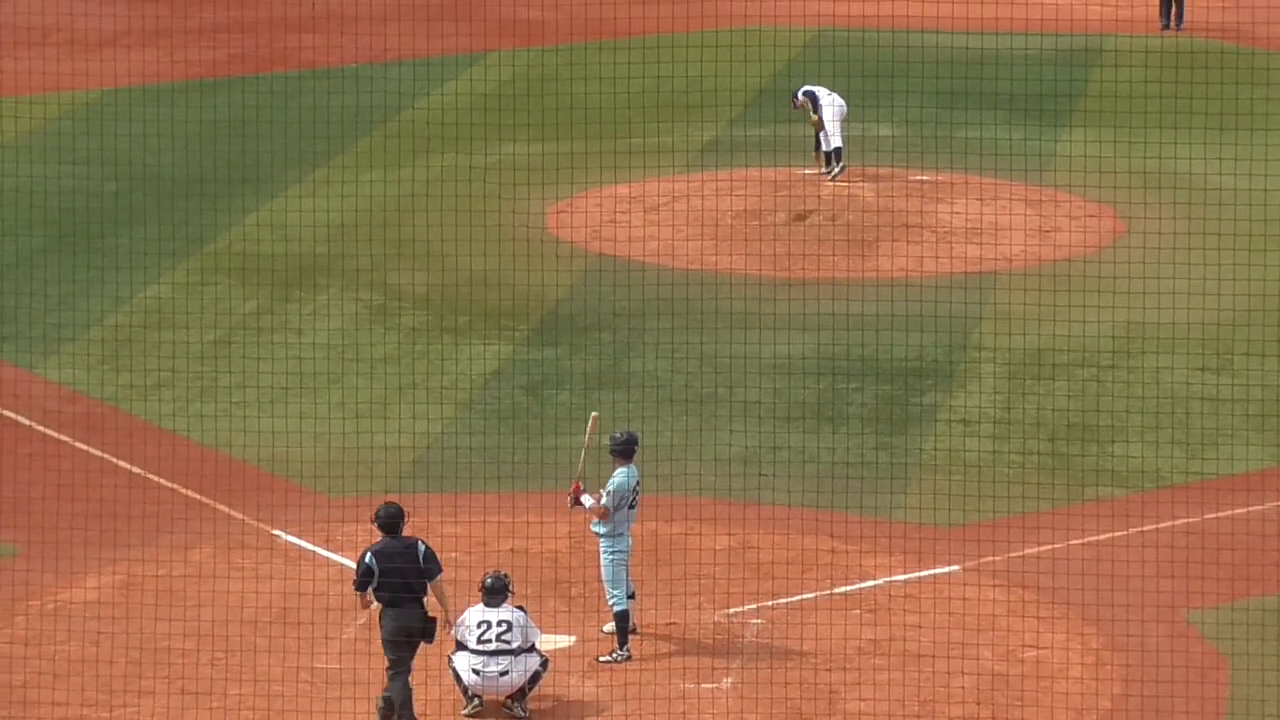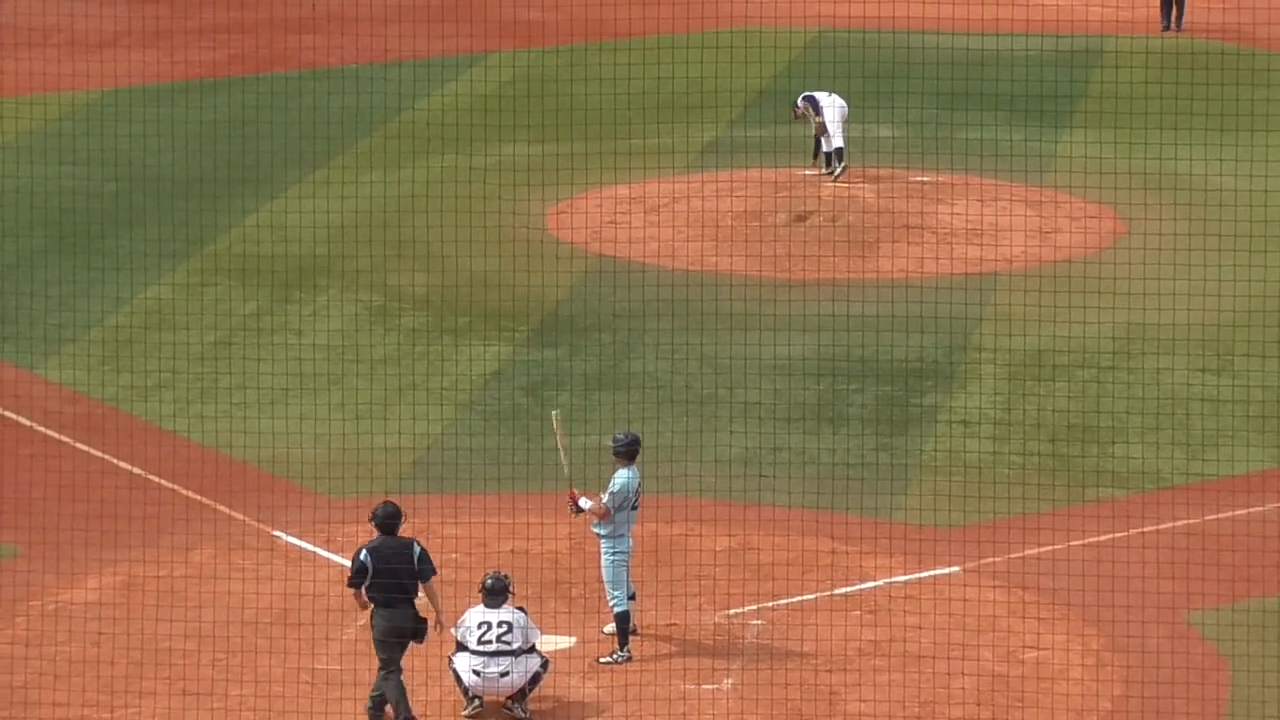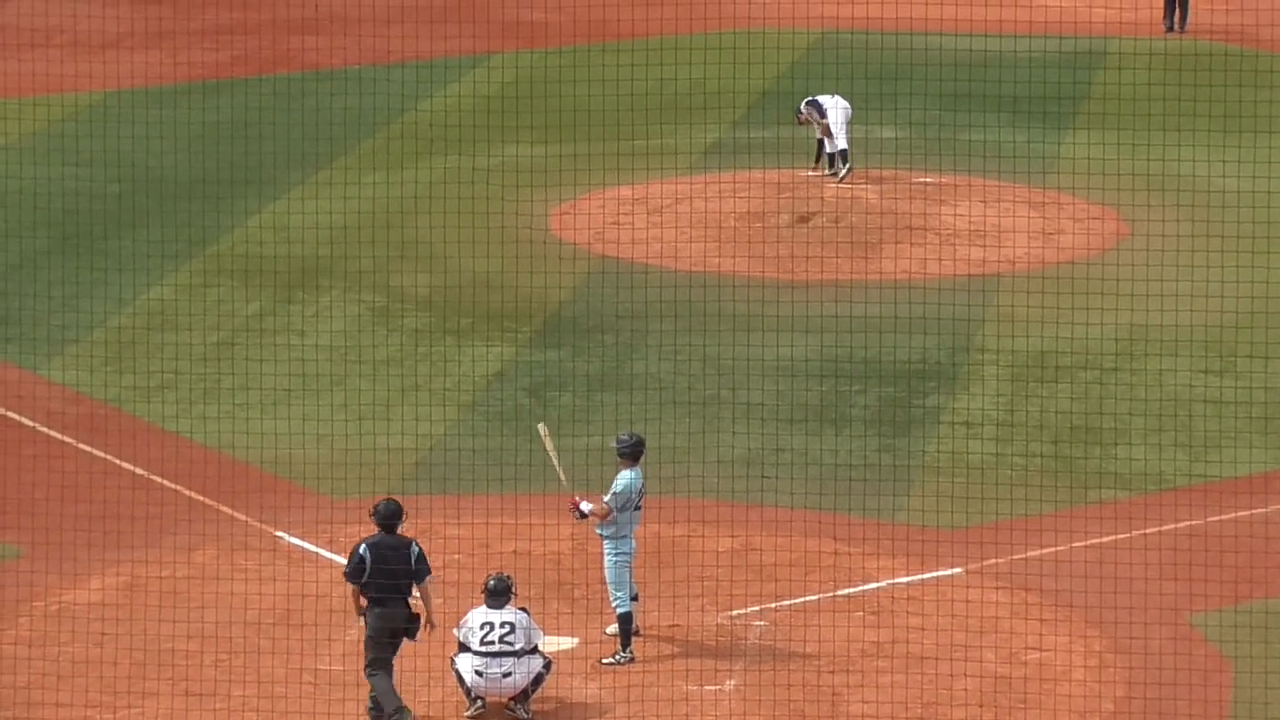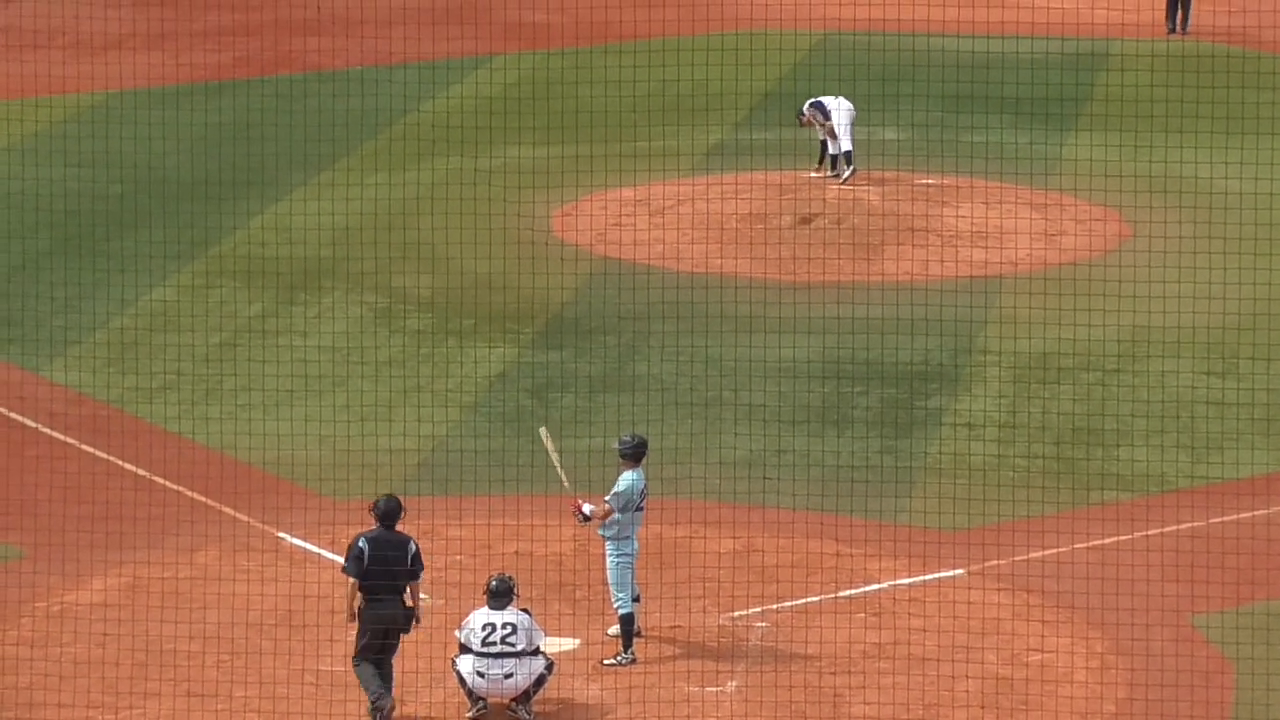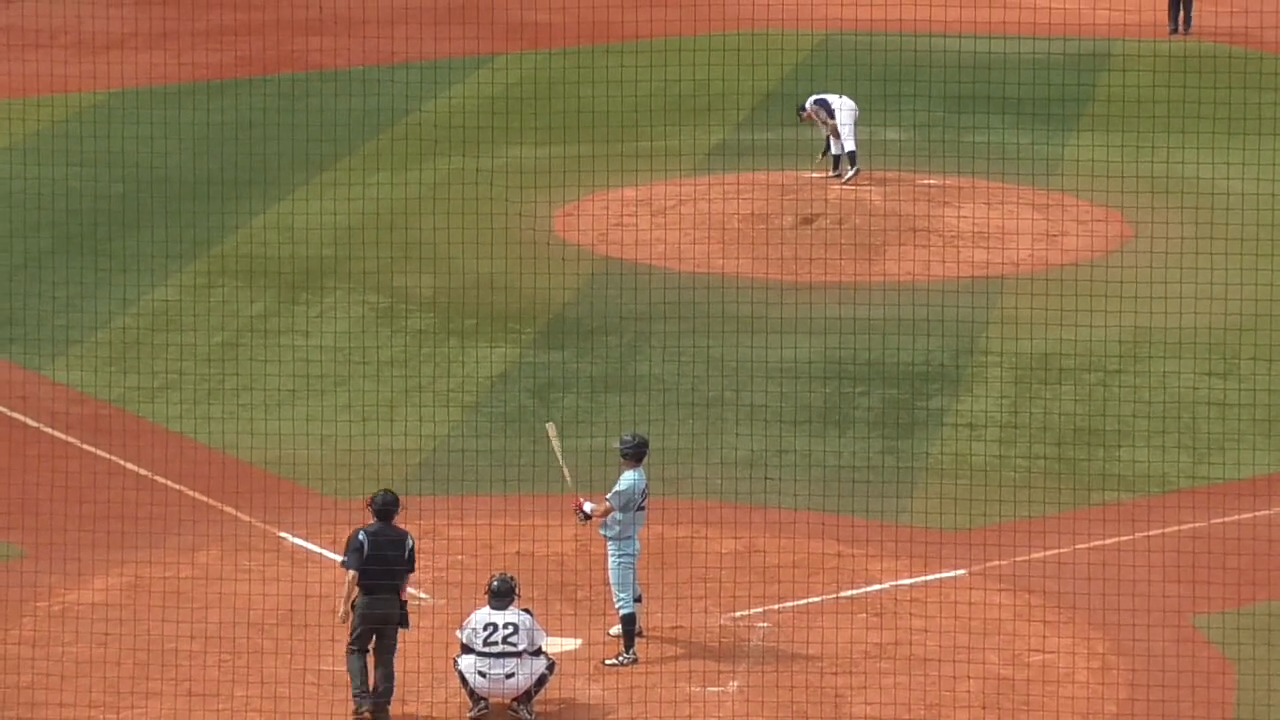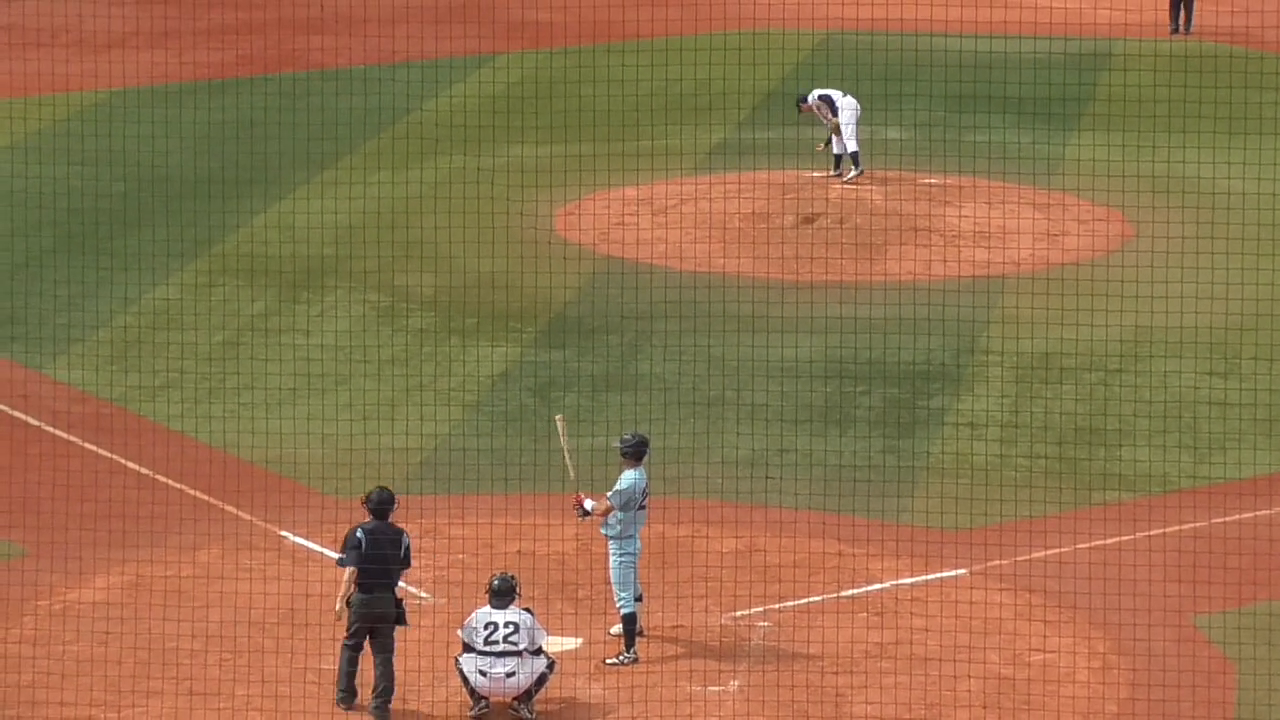
dt=0.1s
person 1, frame 1
left shoulder: (620, 479)
right shoulder: (631, 472)
left elbow: (602, 512)
right elbow: (606, 498)
left wrist: (582, 496)
right wrist: (581, 497)
left hip: (612, 540)
right hip: (622, 537)
left knee: (616, 594)
right knee: (624, 584)
left ankle: (623, 649)
right ankle: (627, 623)
person 1, frame 2
left shoulder: (622, 480)
right shoulder: (631, 474)
left elbow: (602, 512)
right elbow: (608, 503)
left wrist: (580, 500)
right wrist: (583, 505)
left hip: (613, 541)
right hip: (622, 538)
left knee: (616, 595)
right knee: (625, 584)
left ankle: (623, 650)
right ankle: (627, 624)
person 1, frame 3
left shoulder: (626, 481)
right shoulder: (634, 475)
left elbow: (603, 513)
right elbow: (611, 505)
left wrist: (582, 505)
right wrist: (585, 511)
left hip: (616, 542)
right hip: (625, 539)
left knee: (619, 596)
right knee: (627, 586)
left ankle: (626, 651)
right ankle: (630, 625)
person 1, frame 4
left shoulder: (628, 482)
right shoulder: (635, 476)
left elbow: (603, 513)
right elbow: (612, 506)
left wrist: (584, 507)
right wrist: (588, 513)
left hip: (619, 544)
right hip: (626, 540)
left knee: (621, 597)
right knee: (629, 587)
left ankle: (627, 652)
right ankle: (631, 626)
person 1, frame 5
left shoulder: (629, 482)
right shoulder: (637, 476)
left elbow: (603, 510)
right elbow: (613, 505)
left wrist: (585, 505)
right wrist: (588, 512)
left hip: (621, 544)
right hip: (628, 540)
left knee: (622, 597)
right knee: (630, 587)
left ankle: (629, 652)
right ankle: (633, 626)
person 1, frame 6
left shoulder: (629, 481)
right shoulder: (637, 475)
left elbow: (603, 510)
right elbow: (613, 501)
left wrist: (585, 502)
right wrist: (588, 508)
left hip: (622, 543)
right hip: (630, 539)
left knee: (624, 597)
right knee: (632, 586)
left ankle: (629, 651)
right ankle: (633, 625)
person 2, frame 1
left shoulder: (371, 554)
right shoulder: (419, 547)
left elbow: (362, 590)
right elbow: (435, 583)
left wrist: (364, 602)
right wrist: (446, 611)
left hip: (392, 616)
right hip: (417, 614)
left knee: (397, 671)
right knee: (402, 666)
person 2, frame 2
left shoulder: (366, 552)
right shoulder: (414, 547)
left elbow: (357, 588)
right elbow: (428, 585)
left wrist: (362, 602)
right wrist: (438, 613)
left hip: (384, 615)
right hip: (408, 614)
left knee: (389, 671)
right knee: (392, 664)
person 2, frame 3
left shoulder: (364, 547)
right shoulder: (411, 546)
left elbow: (354, 585)
right elbow: (422, 585)
left wrist: (358, 606)
right wrist: (429, 613)
left hip: (378, 612)
right hip: (403, 612)
left knee: (376, 668)
right knee: (384, 663)
person 2, frame 4
left shoulder: (362, 541)
right shoulder: (408, 543)
left elbow: (354, 580)
right elbow: (414, 581)
left wrist: (350, 607)
right wrist: (416, 607)
left hip: (371, 607)
right hip: (396, 607)
left knee: (363, 659)
right knee: (385, 658)
left ankle: (382, 700)
person 2, frame 5
left shoulder: (361, 535)
right shoulder: (405, 538)
left elbow: (352, 574)
right elbow: (407, 575)
left wrist: (345, 604)
left hip: (368, 602)
right hip: (393, 604)
left knee: (356, 651)
right knee: (385, 656)
left ankle: (362, 700)
person 2, frame 6
left shoulder: (358, 533)
right shoulder: (400, 535)
left elbow: (351, 570)
left wrist: (341, 599)
left hip: (363, 598)
right hip: (388, 599)
left knee: (351, 646)
right knee: (384, 653)
left ankle: (345, 697)
person 3, frame 1
left shoulder: (470, 614)
right shoulder: (518, 615)
left elbow: (460, 647)
right elbow: (529, 649)
left hip: (475, 682)
right hip: (509, 681)
left knee: (455, 657)
right knee: (541, 660)
left ankle: (472, 699)
right ankle: (515, 700)
person 3, frame 2
left shoulder: (471, 614)
right shoulder: (519, 615)
left elbow: (460, 648)
right elbow: (530, 650)
left hip: (476, 682)
right hip: (509, 682)
left knee: (455, 658)
right knee: (541, 660)
left ankle: (473, 699)
right ankle: (516, 701)
person 3, frame 3
left shoulder: (473, 615)
right shoulder: (521, 616)
left elbow: (463, 649)
right elbow: (532, 651)
left hip: (479, 683)
right hip: (512, 683)
left knee: (457, 659)
right knee: (544, 661)
left ankle: (476, 700)
right ankle: (518, 702)
person 3, frame 4
left shoulder: (475, 616)
right shoulder: (523, 617)
left elbow: (464, 650)
right elbow: (534, 653)
left hip: (480, 684)
right hip: (513, 684)
left knee: (458, 661)
right knee: (546, 663)
left ankle: (478, 702)
right ankle: (520, 703)
person 3, frame 5
left shoulder: (477, 616)
right shoulder: (525, 617)
left elbow: (466, 650)
right elbow: (536, 653)
left hip: (482, 684)
right hip: (515, 684)
left knee: (460, 660)
right knee: (547, 662)
left ankle: (479, 702)
right ankle: (521, 703)
person 3, frame 6
left shoulder: (477, 616)
right shoulder: (525, 617)
left elbow: (467, 650)
right elbow: (536, 652)
left hip: (482, 683)
right hip: (515, 683)
left knee: (462, 659)
right knee: (547, 662)
left ankle: (479, 701)
right ankle: (522, 702)
